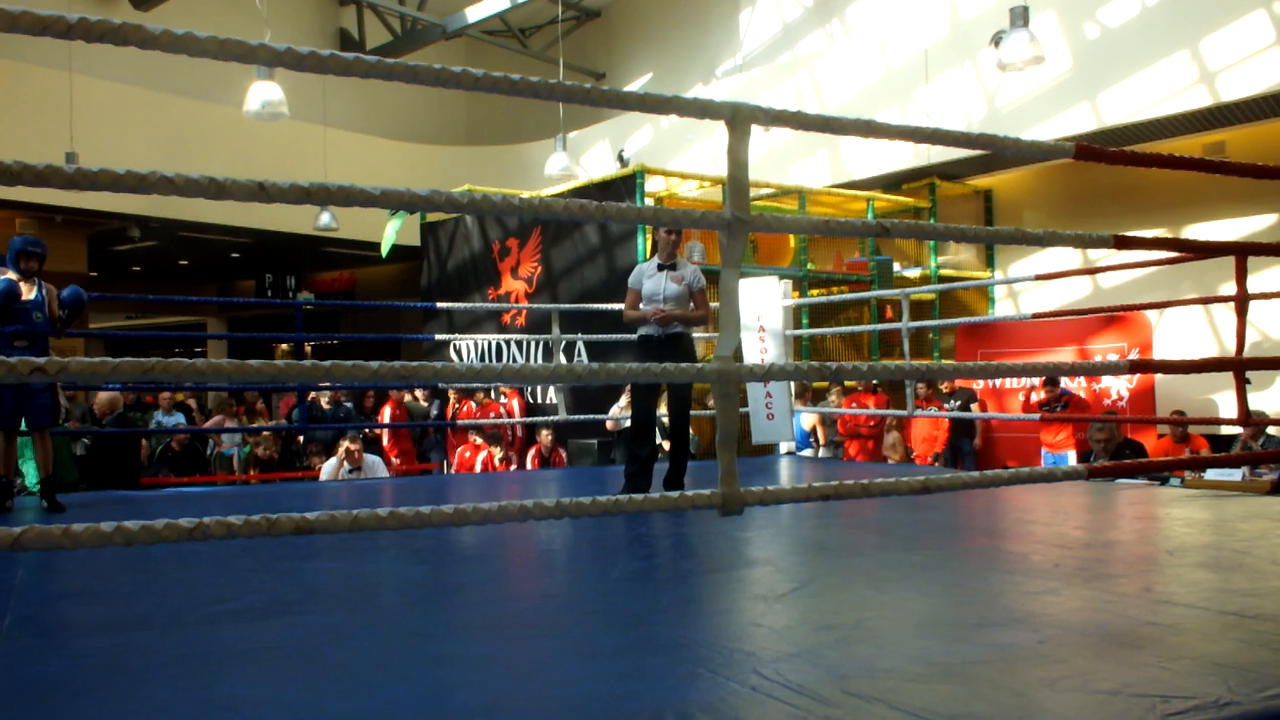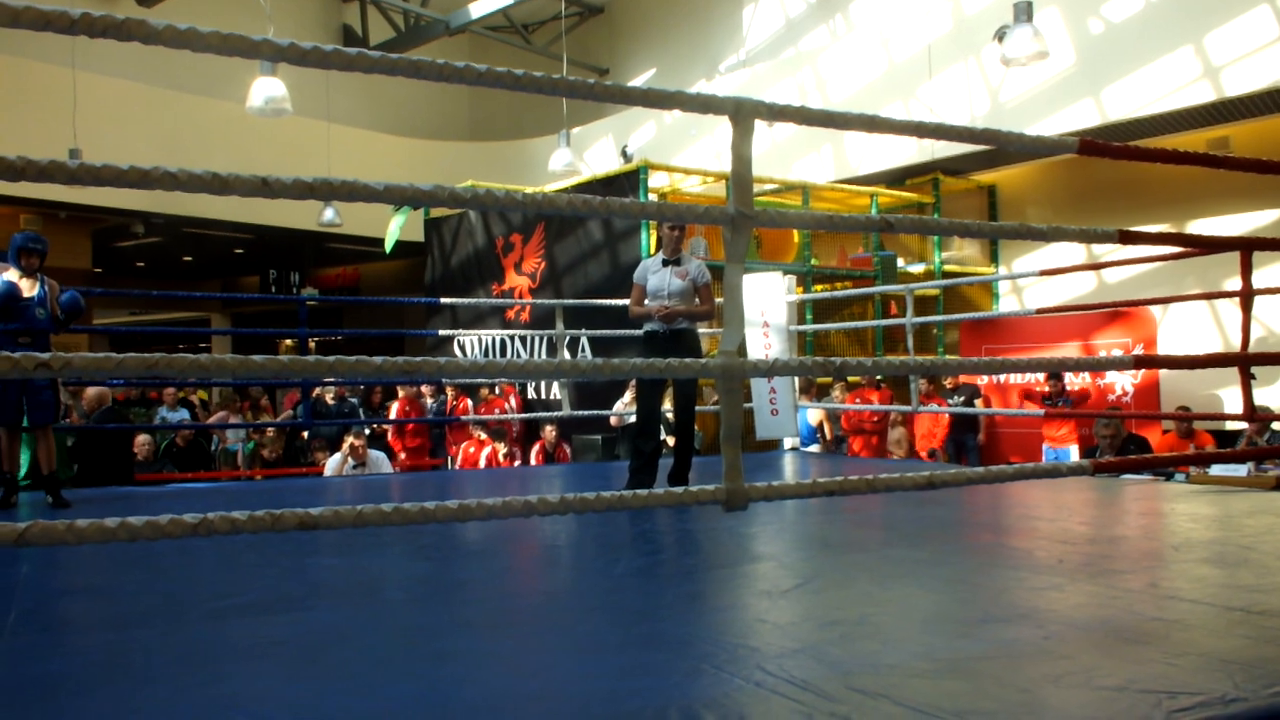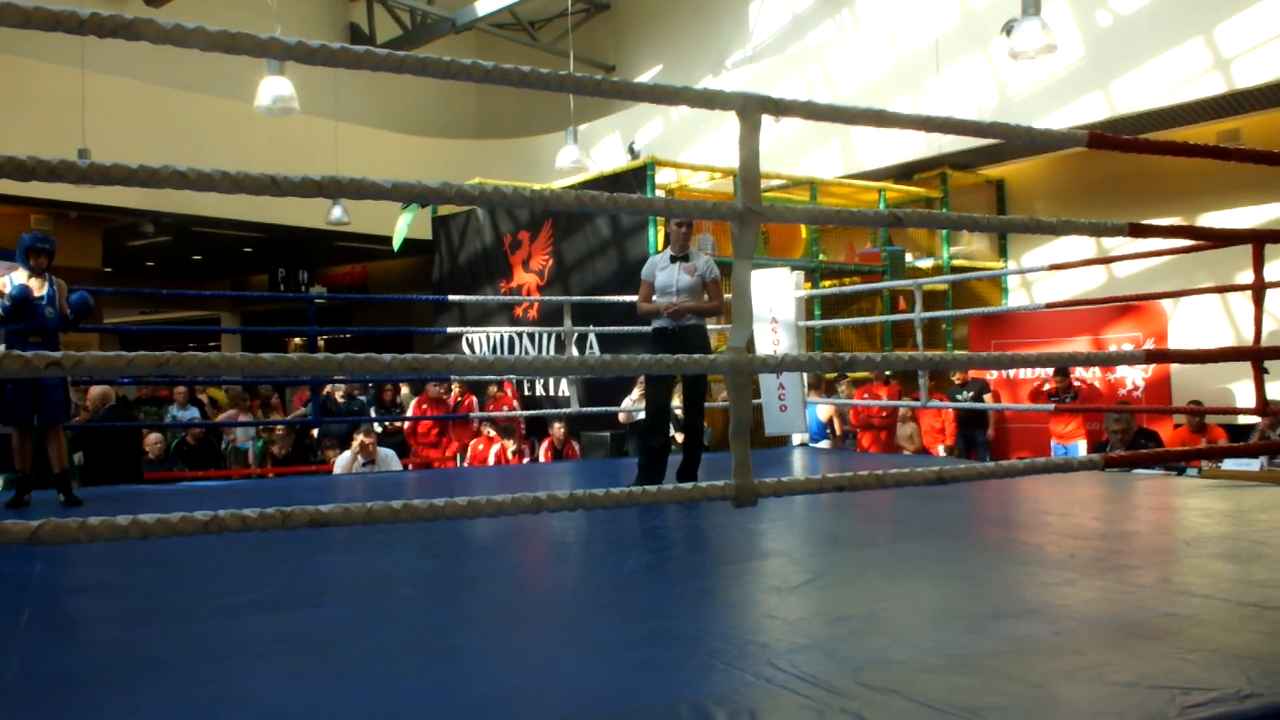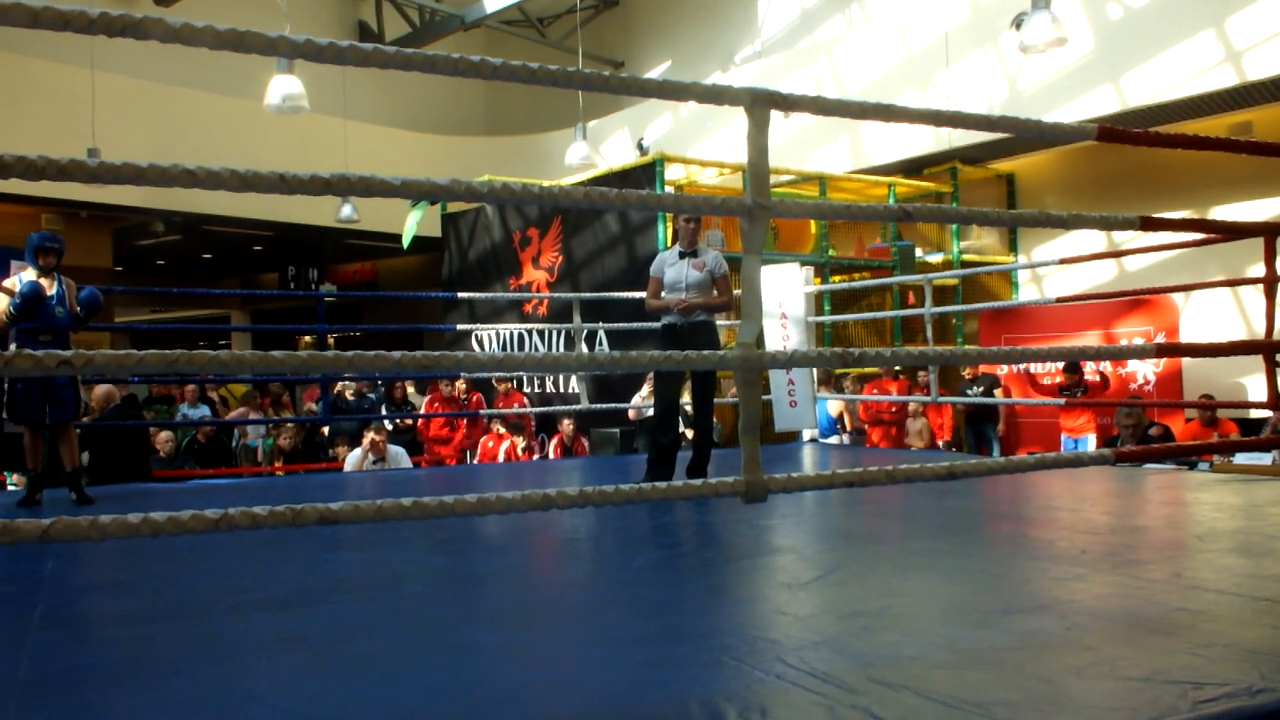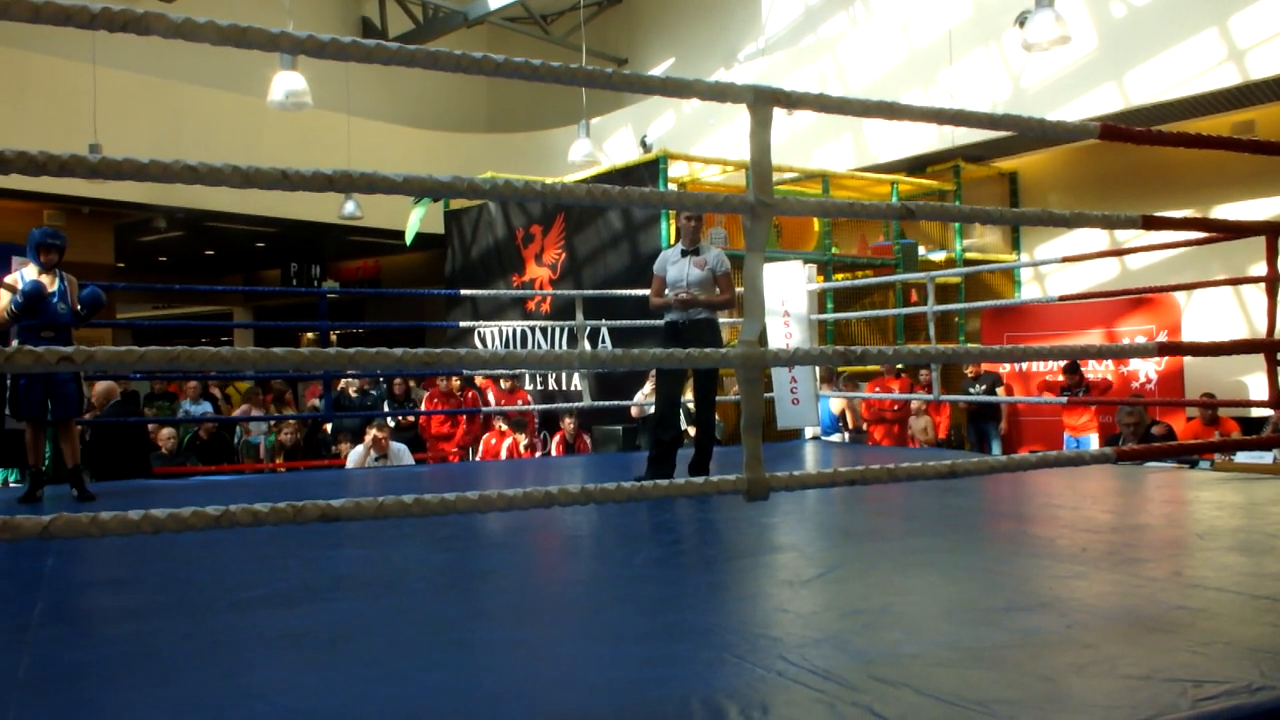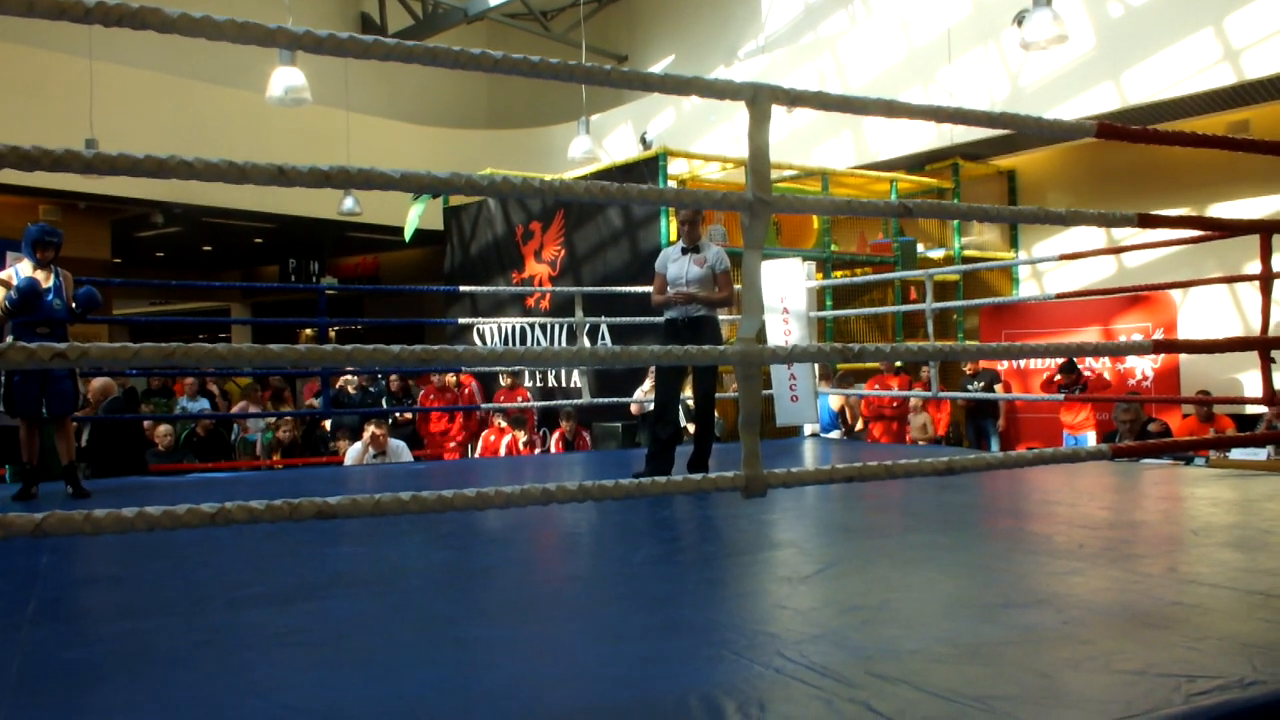
dt=0.3s
person 1, frame 1
left shoulder: (48, 290)
left elbow: (56, 331)
left wrist: (68, 314)
left hip: (38, 361)
left knee: (41, 428)
left ankle: (47, 491)
person 1, frame 2
left shoulder: (50, 286)
left elbow: (55, 327)
left wrist: (66, 316)
left hip: (39, 357)
left knee: (43, 425)
left ankle: (51, 487)
person 1, frame 3
left shoulder: (58, 285)
left elbow: (64, 326)
left wrist: (75, 316)
left knee: (54, 423)
left ankle: (64, 485)
right ankle: (23, 486)
person 1, frame 4
left shoulder: (67, 285)
left elbow: (74, 326)
left wrist: (85, 313)
left knee: (65, 423)
right knee: (31, 424)
left ankle: (75, 484)
right ankle: (35, 485)
person 1, frame 5
left shoulder: (69, 281)
left elbow: (75, 322)
left wrist: (86, 310)
left knee: (67, 420)
right knee: (33, 421)
left ankle: (76, 480)
right ankle: (35, 481)
person 1, frame 6
left shoulder: (64, 277)
left wrist: (80, 308)
left knee: (62, 416)
right knee: (28, 418)
left ankle: (71, 477)
right ankle: (29, 479)
person 2, frame 1
left shoulder: (691, 271)
right shoulder: (641, 270)
left elbow: (704, 315)
right elbow: (628, 314)
left wrist: (676, 316)
right wrist: (648, 314)
left hip: (679, 346)
right hip: (648, 345)
left knee: (679, 416)
right knee: (642, 414)
left ankle: (674, 484)
right ankle: (635, 485)
person 2, frame 2
left shoulder: (696, 267)
right shoulder: (646, 266)
left elbow: (709, 310)
right elbow: (633, 310)
left wrist: (680, 311)
right wrist: (652, 310)
left hip: (684, 341)
right hip: (653, 341)
left knee: (684, 411)
right knee: (647, 410)
left ankle: (679, 480)
right ankle: (640, 480)
person 2, frame 3
left shoulder: (704, 262)
right shoulder: (654, 263)
left elbow: (718, 306)
right elbow: (641, 306)
left wrist: (689, 308)
right wrist: (660, 307)
left hip: (693, 338)
right hip: (661, 338)
left knee: (694, 407)
right knee: (656, 407)
left ankle: (688, 476)
right ankle: (648, 477)
person 2, frame 4
left shoulder: (713, 258)
right shoulder: (663, 259)
left elbow: (727, 301)
right elbow: (650, 302)
left wrist: (698, 304)
right wrist: (670, 303)
left hip: (702, 334)
right hip: (670, 334)
left knee: (703, 404)
right knee: (665, 403)
left ankle: (698, 472)
right ankle: (657, 474)
person 2, frame 5
left shoulder: (715, 256)
right shoulder: (666, 257)
left elbow: (729, 299)
right elbow: (653, 301)
left wrist: (699, 300)
right wrist: (671, 301)
left hip: (704, 331)
right hip: (673, 331)
left knee: (705, 401)
right knee: (666, 400)
left ankle: (700, 470)
right ankle: (659, 471)
person 2, frame 6
left shoulder: (715, 253)
right shoulder: (667, 255)
left elbow: (728, 296)
right elbow: (655, 298)
left wrist: (696, 297)
right wrist: (670, 298)
left hip: (704, 329)
right hip: (673, 329)
left knee: (704, 398)
right knee: (665, 397)
left ankle: (699, 466)
right ankle: (657, 467)
